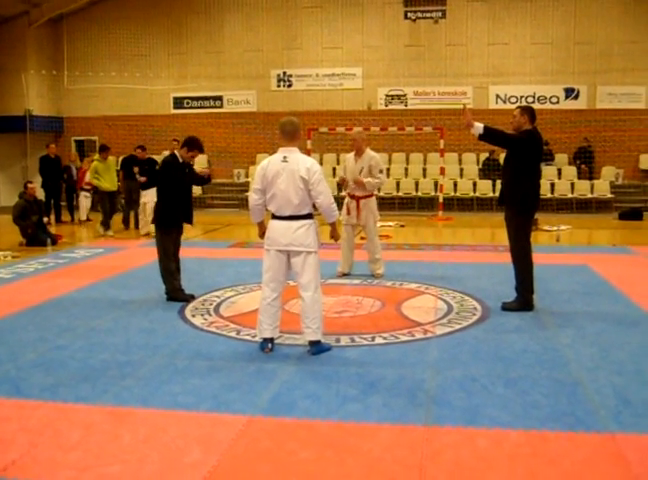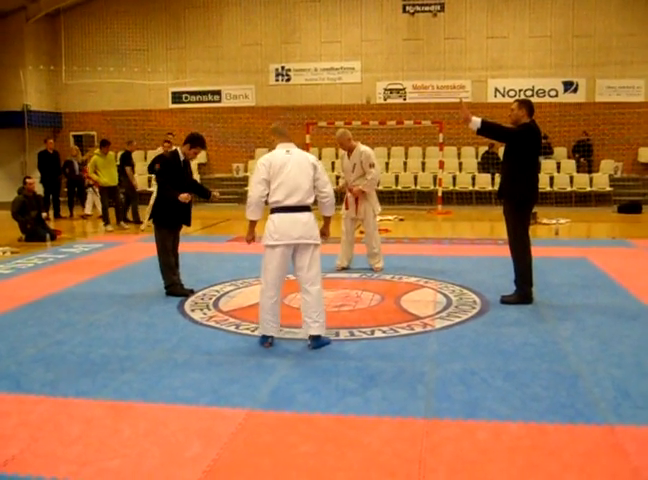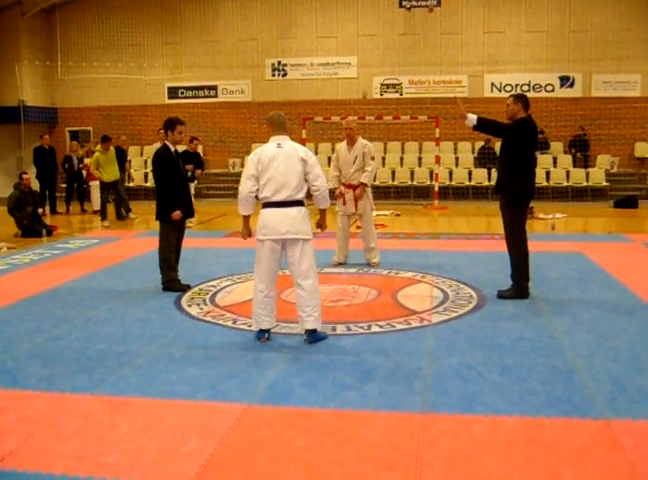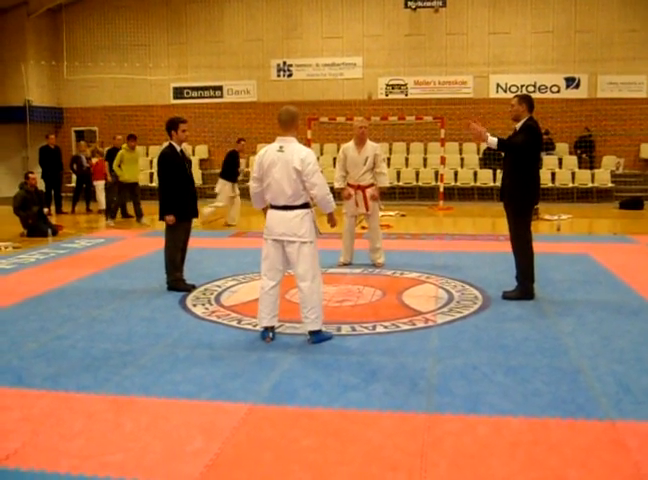
dt=0.4s
person 1, frame 1
left shoulder: (266, 165)
right shoulder: (309, 164)
left elbow: (255, 201)
right elbow: (324, 200)
left wrist: (260, 224)
right wrist: (334, 227)
left hip: (276, 230)
right hip: (303, 230)
left knee: (271, 287)
right knee: (309, 288)
left ankle: (267, 338)
right ankle: (314, 340)
person 1, frame 2
left shoulder: (267, 160)
right shoulder: (310, 159)
left elbow: (256, 196)
right elbow: (326, 193)
left wrist: (251, 229)
right wrist: (327, 224)
left hip: (279, 224)
right hip: (306, 223)
left knee: (271, 282)
right knee: (311, 282)
left ankle: (268, 334)
right ankle: (315, 334)
person 1, frame 3
left shoulder: (258, 154)
right shoulder: (302, 152)
left elbow: (246, 190)
right elbow: (320, 186)
left wrist: (246, 223)
right wrist: (323, 215)
left hip: (269, 218)
right hip: (296, 216)
left knee: (264, 277)
right knee: (305, 275)
left ankle: (263, 329)
right ankle: (311, 329)
person 1, frame 4
left shoulder: (264, 154)
right shoulder: (304, 154)
left elbow: (255, 189)
right elbow: (319, 190)
right wrist: (331, 214)
left hip: (274, 220)
right hip: (299, 220)
left knee: (270, 276)
right knee: (308, 277)
left ankle: (267, 327)
right ankle: (314, 329)
person 2, frame 1
left shoulder: (530, 137)
right shoulder: (525, 138)
left elbow: (505, 139)
right elbow: (506, 141)
left wrist: (475, 126)
right wrist: (475, 126)
left hip: (522, 201)
right hip: (519, 200)
left knee: (520, 249)
right knee: (520, 249)
left ankle: (525, 299)
right ankle: (524, 296)
person 2, frame 2
left shoulder: (529, 131)
right shoulder: (524, 131)
left elbow: (504, 133)
right elbow: (504, 135)
left wrist: (472, 120)
right wrist: (472, 121)
left hip: (520, 195)
right hip: (517, 193)
left knee: (519, 243)
right knee: (519, 242)
left ankle: (523, 292)
right ankle: (523, 289)
person 2, frame 3
left shoulder: (525, 125)
right shoulder: (519, 126)
left elbow: (500, 128)
right elbow: (500, 130)
left wrist: (468, 117)
right wrist: (468, 117)
left hip: (517, 190)
right hip: (514, 188)
left knee: (516, 238)
right knee: (515, 237)
left ankle: (520, 287)
right ankle: (520, 284)
person 2, frame 4
left shoulder: (530, 128)
right shoulder: (522, 128)
left elbow: (516, 146)
right elbow: (508, 145)
left wrist: (487, 139)
right wrist: (484, 135)
left hip: (522, 192)
right hip: (517, 191)
left knee: (521, 239)
right knee: (520, 239)
left ankle: (525, 288)
right ankle: (525, 285)
person 3, frame 1
left shoulder: (185, 164)
right shoulder: (167, 163)
left elbow: (196, 180)
right elbow: (178, 183)
left wrist: (204, 175)
right wrist: (196, 174)
left hip: (177, 216)
right hip: (166, 216)
left knee: (174, 255)
right knee: (167, 255)
left ankle: (175, 289)
right ankle: (173, 291)
person 3, frame 2
left shoulder: (185, 162)
right shoulder: (167, 159)
left elbow: (190, 183)
right elbow: (162, 185)
left wrist: (208, 193)
right wrist: (177, 196)
left hip: (176, 214)
right hip: (164, 213)
left knee: (172, 250)
right knee: (166, 250)
left ankle: (175, 283)
right ankle: (172, 285)
person 3, frame 3
left shoulder: (175, 153)
right shoulder: (161, 155)
right elbow: (162, 186)
left wrist: (184, 206)
right wrist: (172, 208)
left hip: (180, 208)
right hip: (170, 210)
left knee: (176, 246)
right knee: (168, 246)
left ankle: (173, 279)
right ankle: (169, 281)
person 3, frame 4
left shoulder: (181, 153)
right shoulder: (167, 155)
right elbow: (165, 186)
left wrist: (190, 207)
right wrist: (168, 211)
left hip: (185, 208)
right hip: (174, 210)
left knee: (182, 246)
right knee: (174, 245)
left ankle: (178, 278)
right ankle: (174, 281)
person 4, frame 1
left shoulder: (373, 157)
right shoulder: (348, 158)
left elbow: (380, 179)
left wrist: (363, 182)
right wrist: (342, 180)
left hip: (366, 202)
right hip: (350, 201)
left knee: (372, 237)
right knee: (347, 237)
left ankle: (377, 268)
right ankle: (344, 268)
person 4, frame 2
left shoulder: (365, 152)
right shoulder: (345, 155)
left elbow: (374, 175)
left wrist: (360, 189)
right wrist: (343, 184)
left hip: (365, 197)
right hip: (350, 197)
left knee: (371, 231)
right knee: (347, 231)
left ankle: (376, 262)
right ankle: (343, 262)
person 4, frame 3
left shoulder: (366, 146)
right shoulder: (339, 148)
left elbow: (370, 169)
right elbow: (334, 170)
left wrist: (362, 187)
right wrist: (336, 188)
left hip: (361, 190)
right hip: (345, 191)
left knee: (368, 226)
right knee: (342, 226)
left ankle: (372, 257)
right ankle: (340, 257)
person 4, frame 4
left shoulder: (374, 148)
right shoulder: (345, 148)
left elbow: (381, 170)
right elbow: (340, 171)
left wrist: (378, 189)
right wrist: (343, 189)
left hip: (369, 192)
right hip: (351, 192)
left knee: (374, 226)
right knee: (348, 227)
left ankle: (377, 258)
right ankle: (346, 258)
